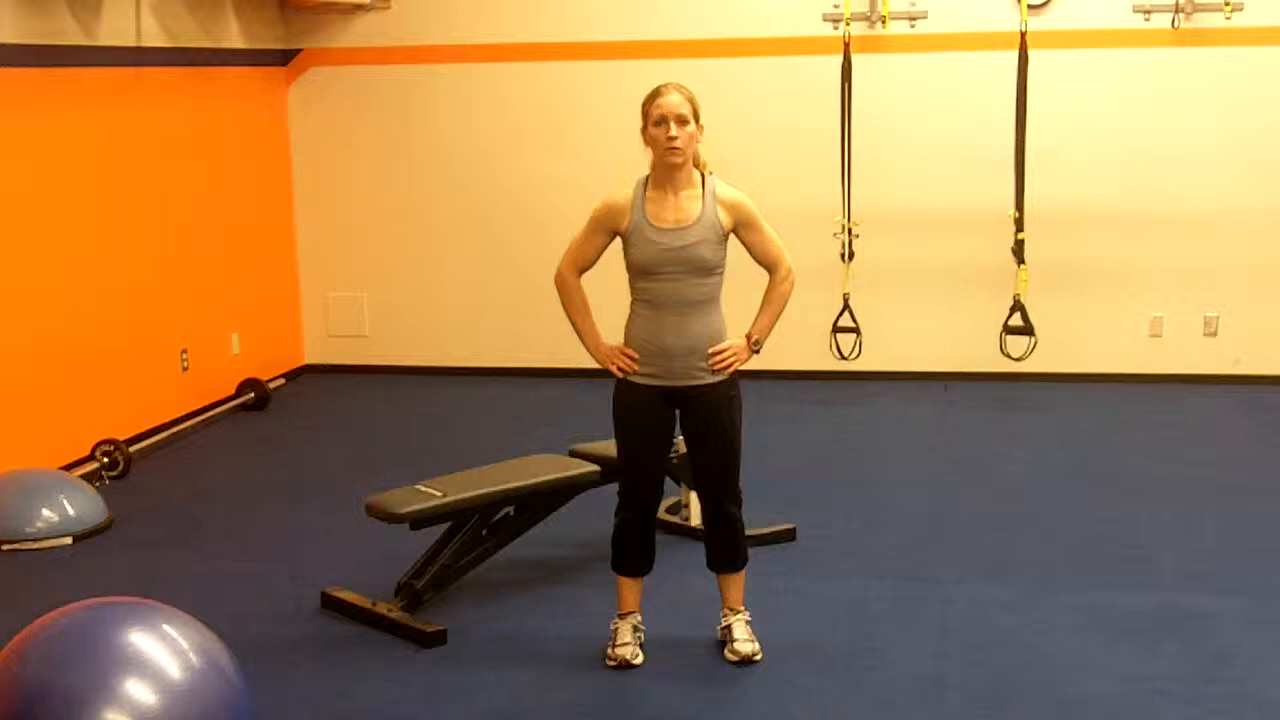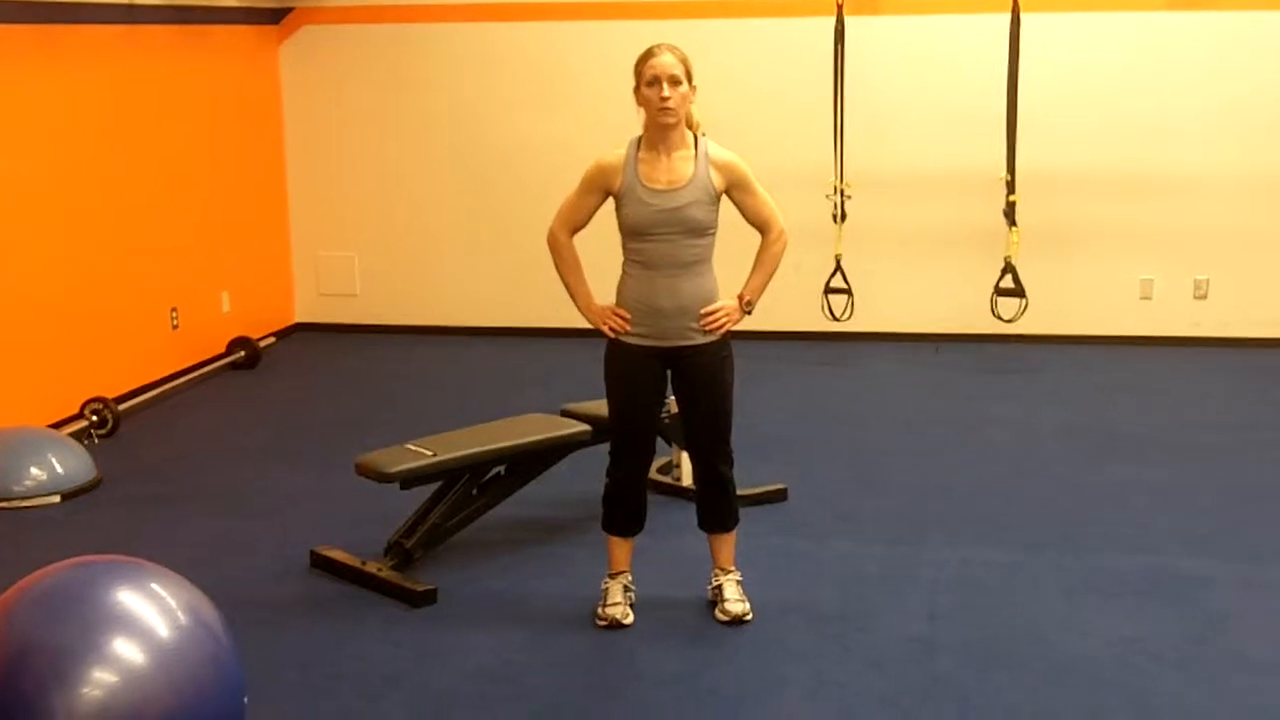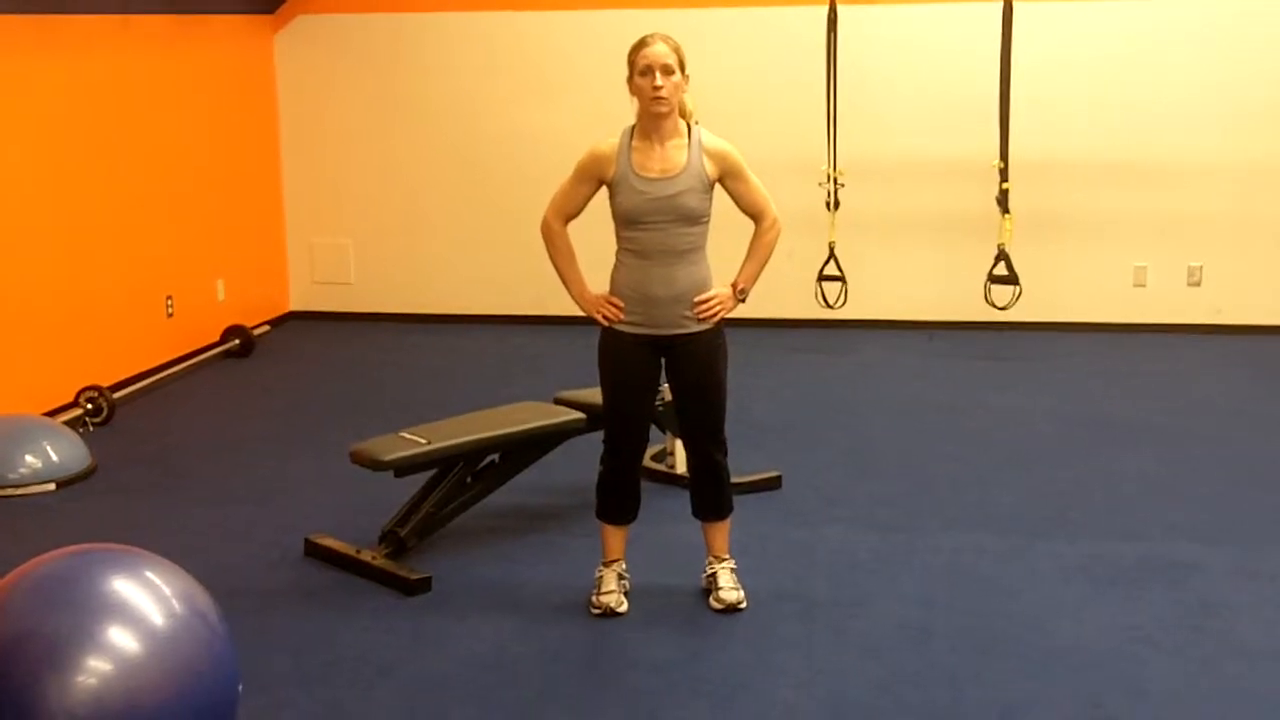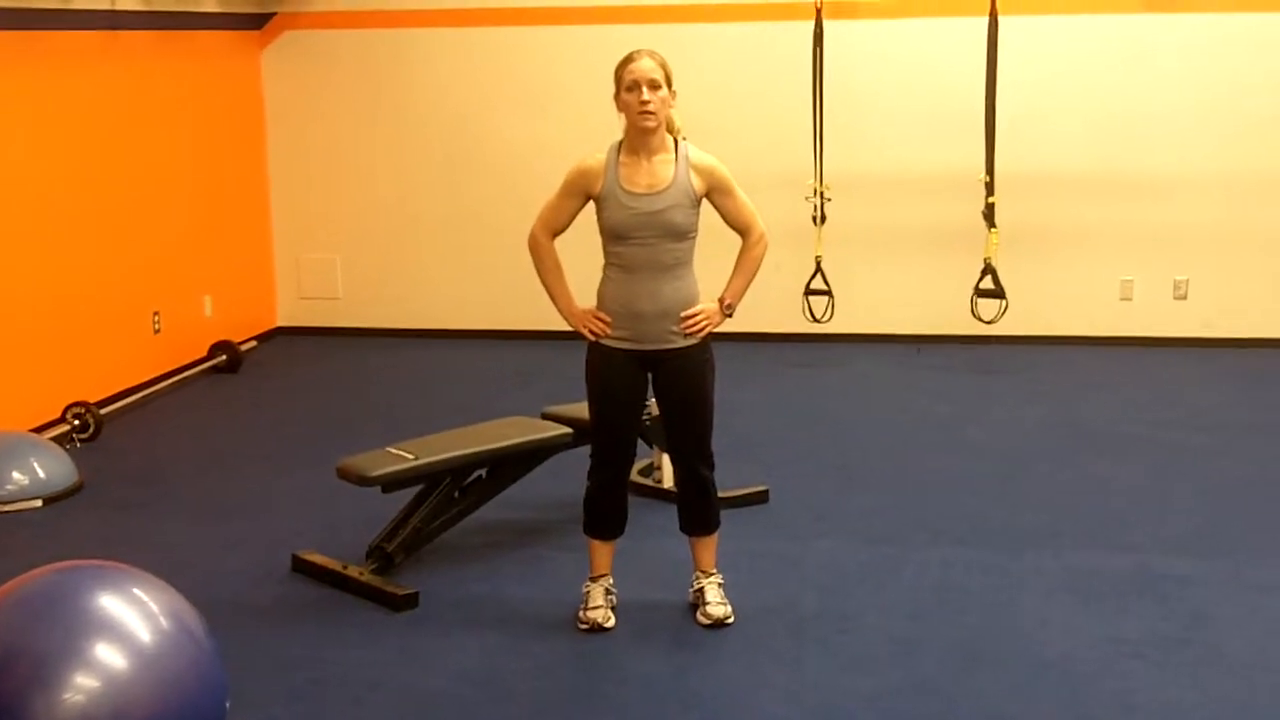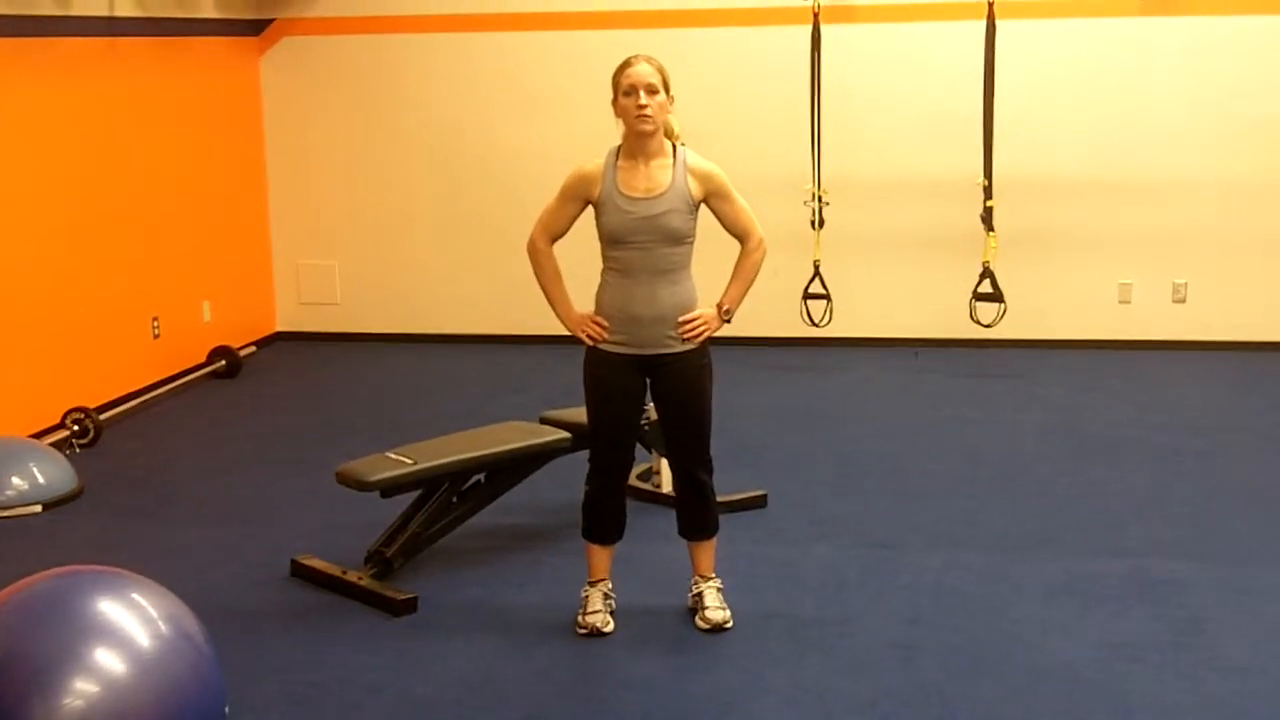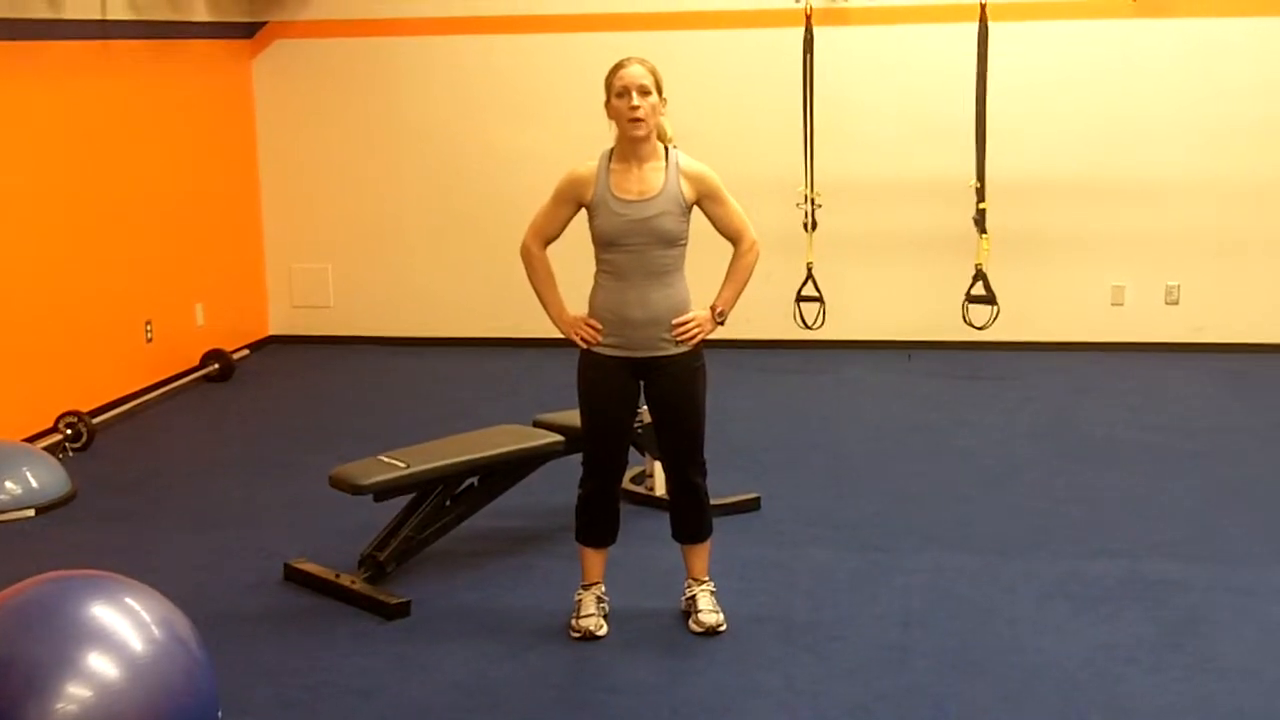
dt=0.7s
person 1, frame 1
left shoulder: (728, 203)
right shoulder: (620, 206)
left elbow: (783, 272)
right elbow: (567, 274)
left wrist: (752, 342)
right wrist: (597, 346)
left hip: (710, 378)
right hip: (642, 380)
left knee: (722, 499)
right knee: (637, 500)
left ankle: (735, 618)
right ankle: (627, 622)
person 1, frame 2
left shoulder: (720, 163)
right shoulder: (613, 166)
left elbow: (775, 233)
right elbow: (560, 233)
left wrist: (744, 302)
right wrist: (589, 306)
left hip: (703, 338)
right hip: (634, 340)
left knee: (713, 459)
right knee: (628, 461)
left ankle: (726, 577)
right ankle: (618, 581)
person 1, frame 3
left shoulder: (714, 153)
right shoulder: (607, 156)
left elbow: (768, 222)
right elbow: (554, 222)
left wrist: (738, 290)
right wrist: (582, 295)
left hip: (696, 327)
right hip: (627, 329)
left knee: (707, 447)
right knee: (622, 448)
left ankle: (720, 565)
right ankle: (612, 569)
person 1, frame 4
left shoulder: (701, 168)
right shoulder: (593, 171)
left elbow: (755, 236)
right elbow: (541, 237)
left wrist: (725, 305)
right wrist: (570, 309)
left hip: (683, 341)
right hip: (615, 343)
left knee: (694, 462)
right knee: (609, 463)
left ankle: (707, 580)
right ankle: (599, 585)
person 1, frame 5
left shoulder: (699, 173)
right shoulder: (592, 176)
left elbow: (754, 242)
right elbow: (540, 242)
left wrist: (724, 310)
right wrist: (568, 314)
left hip: (682, 346)
right hip: (613, 348)
left knee: (693, 466)
right knee: (608, 467)
left ankle: (706, 585)
right ankle: (598, 589)
person 1, frame 6
left shoulder: (692, 175)
right shoulder: (585, 179)
left elbow: (747, 244)
right elbow: (533, 245)
left wrist: (717, 312)
right wrist: (562, 317)
left hip: (675, 348)
right hip: (606, 351)
left knee: (686, 470)
right knee: (601, 472)
left ankle: (699, 588)
right ankle: (591, 592)
